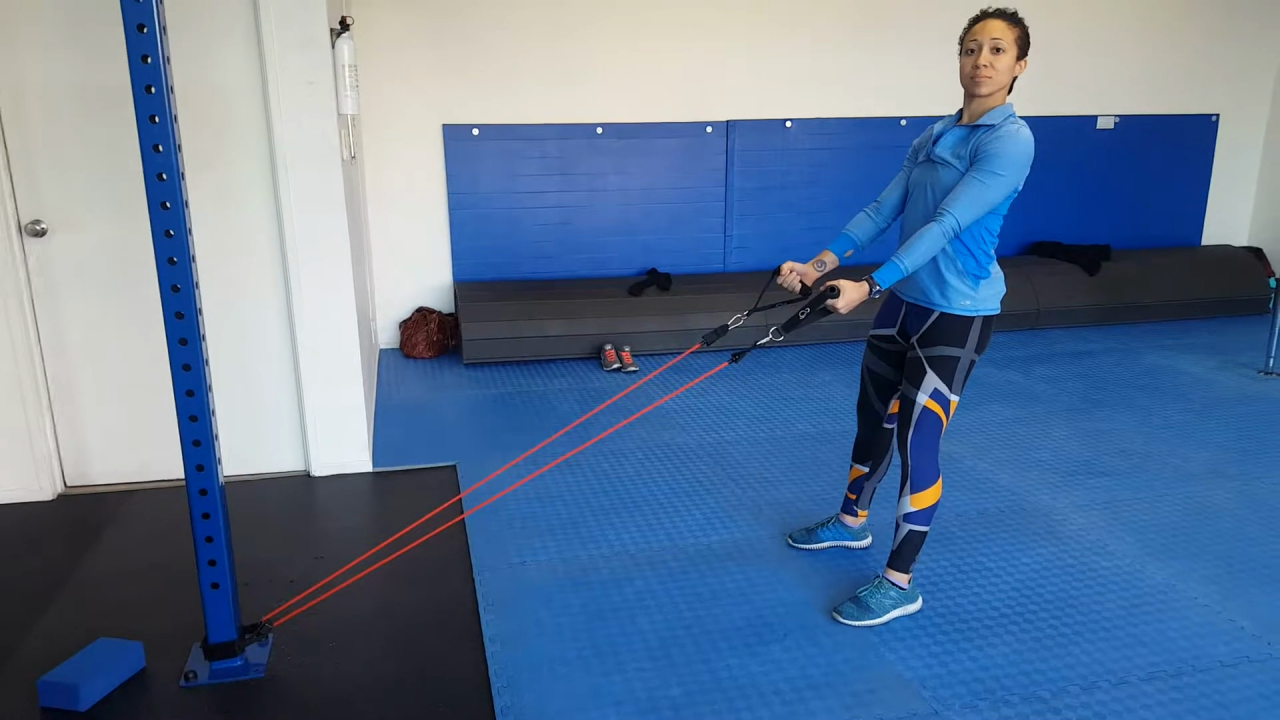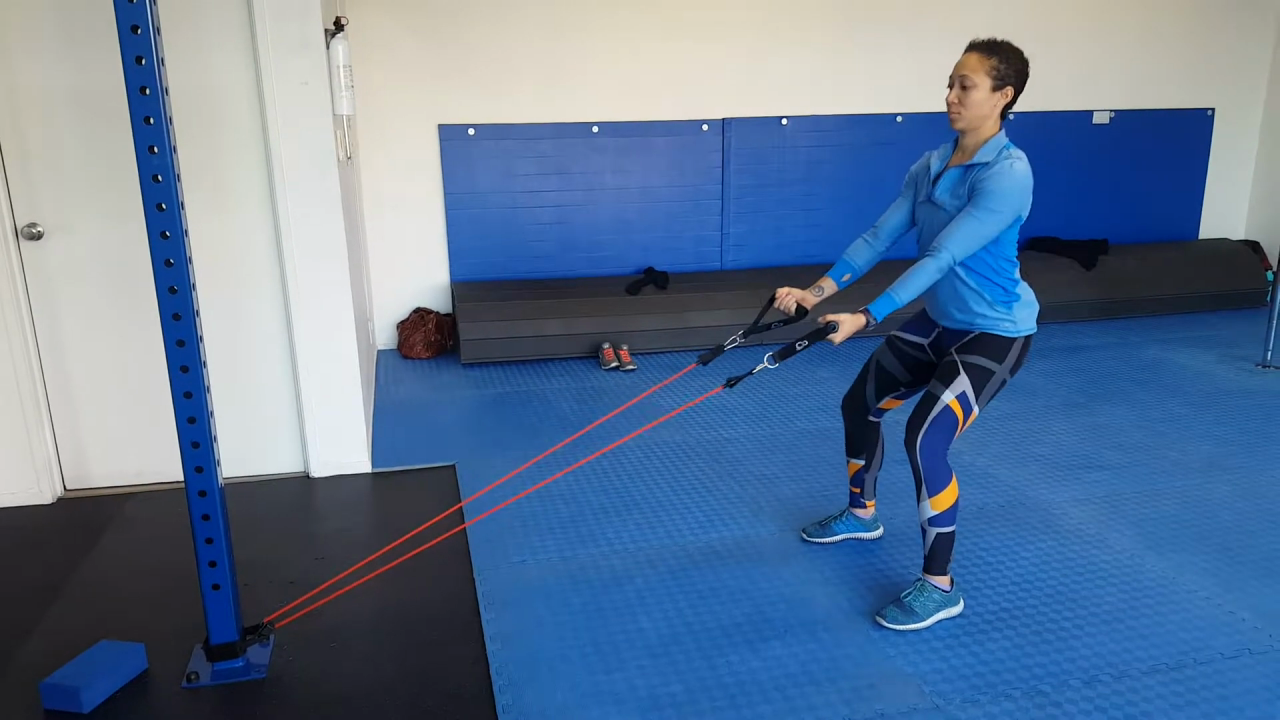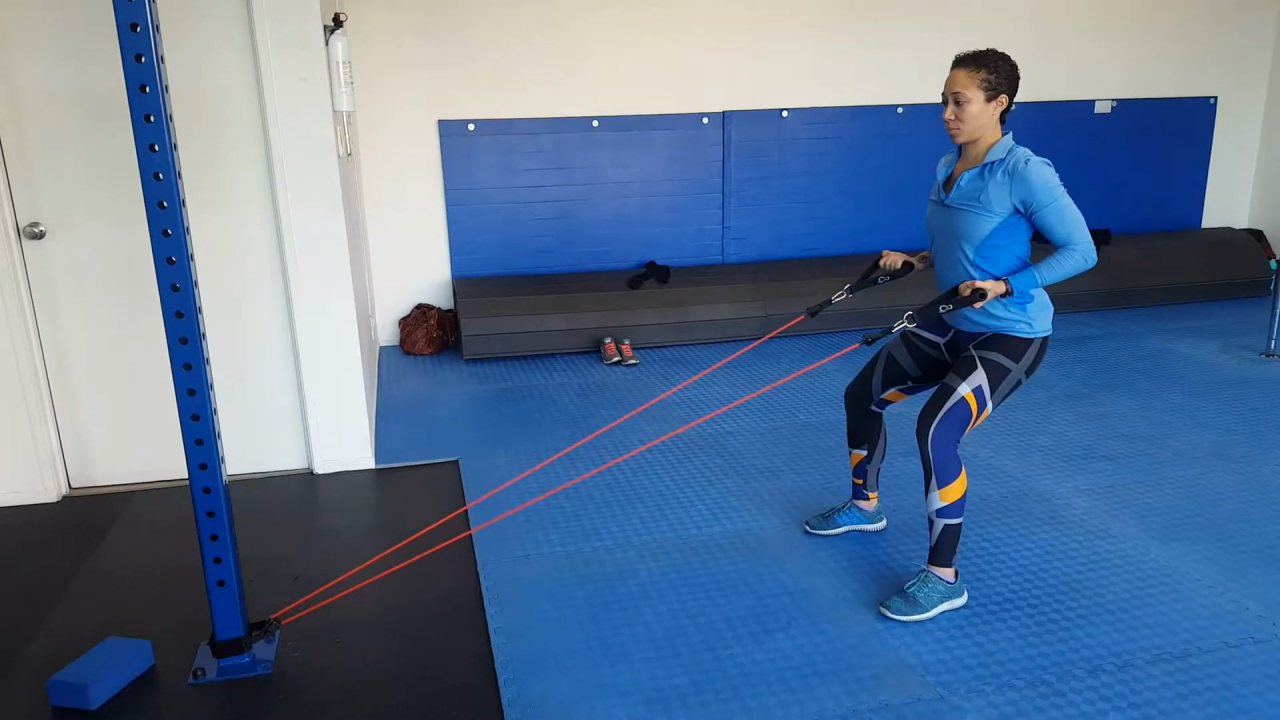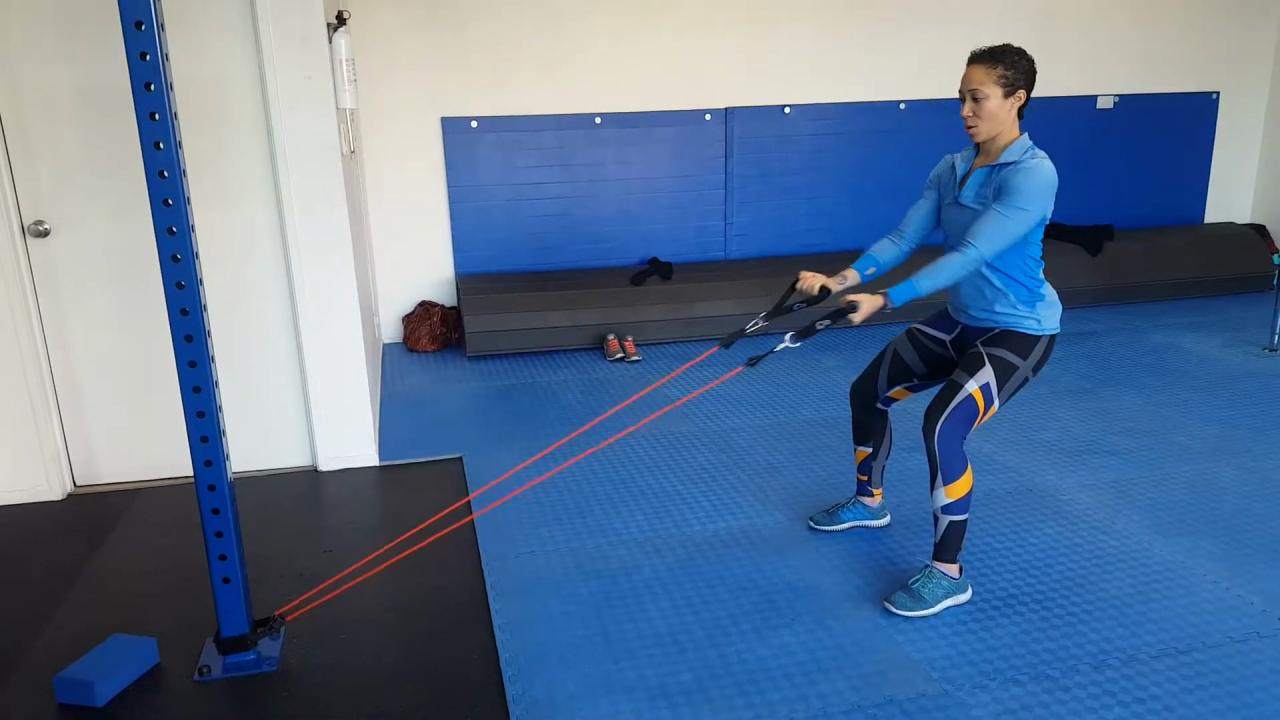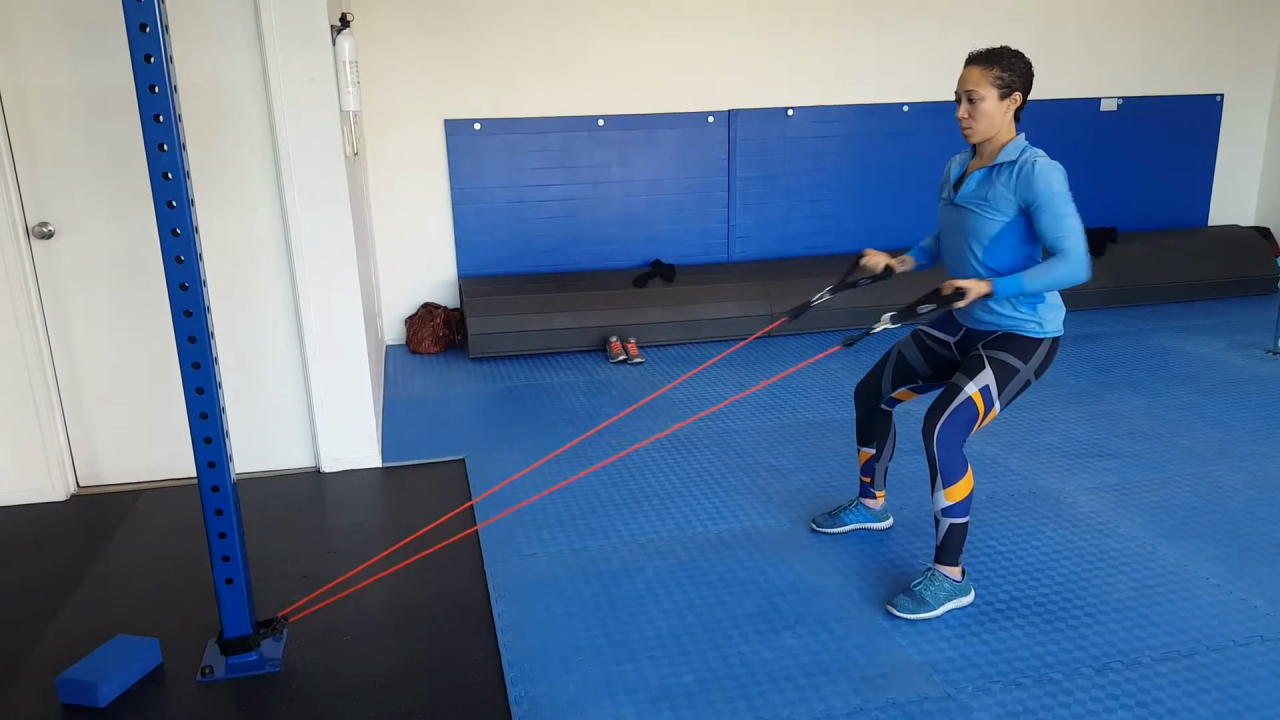
dt=1s
person 1, frame 1
left shoulder: (1010, 140)
right shoulder: (932, 135)
left elbow: (946, 225)
right elbow: (882, 210)
left wrist: (867, 286)
right wrist: (820, 263)
left hip: (958, 312)
right hip: (903, 300)
left knee: (917, 437)
right knee: (873, 415)
left ankle: (899, 583)
right ankle: (852, 521)
person 1, frame 2
left shoulder: (1009, 175)
right shoulder: (930, 167)
left elbow: (939, 258)
right elbow: (880, 236)
left wrist: (865, 316)
right wrist: (817, 291)
left hip: (994, 332)
right hip: (938, 320)
left knee: (926, 438)
right knee: (860, 403)
left ankle: (939, 585)
right ankle: (862, 513)
person 1, frame 3
left shoulder: (1026, 173)
right shoulder: (947, 168)
left elbow: (1080, 251)
left wrist: (1004, 286)
right wrist: (915, 262)
left hip: (1011, 334)
right hip: (953, 324)
left knee: (935, 429)
right knee: (861, 394)
left ankle: (944, 577)
right ankle: (865, 505)
person 1, frame 4
left shoulder: (1033, 174)
right shoulder: (951, 169)
left elbow: (971, 257)
right elbow: (904, 237)
left wrist: (885, 299)
right wrist: (841, 280)
left hip: (1018, 330)
right hip: (960, 320)
left knee: (942, 426)
right knee: (867, 392)
left ankle: (948, 573)
right ankle: (868, 501)
person 1, frame 5
left shoulder: (1037, 174)
right shoulder: (956, 169)
left elbow: (1073, 264)
left wrist: (991, 287)
right wrist: (898, 263)
left hip: (1022, 332)
right hip: (964, 323)
left knee: (942, 428)
right knee: (872, 392)
left ankle: (950, 575)
right ankle: (871, 503)
